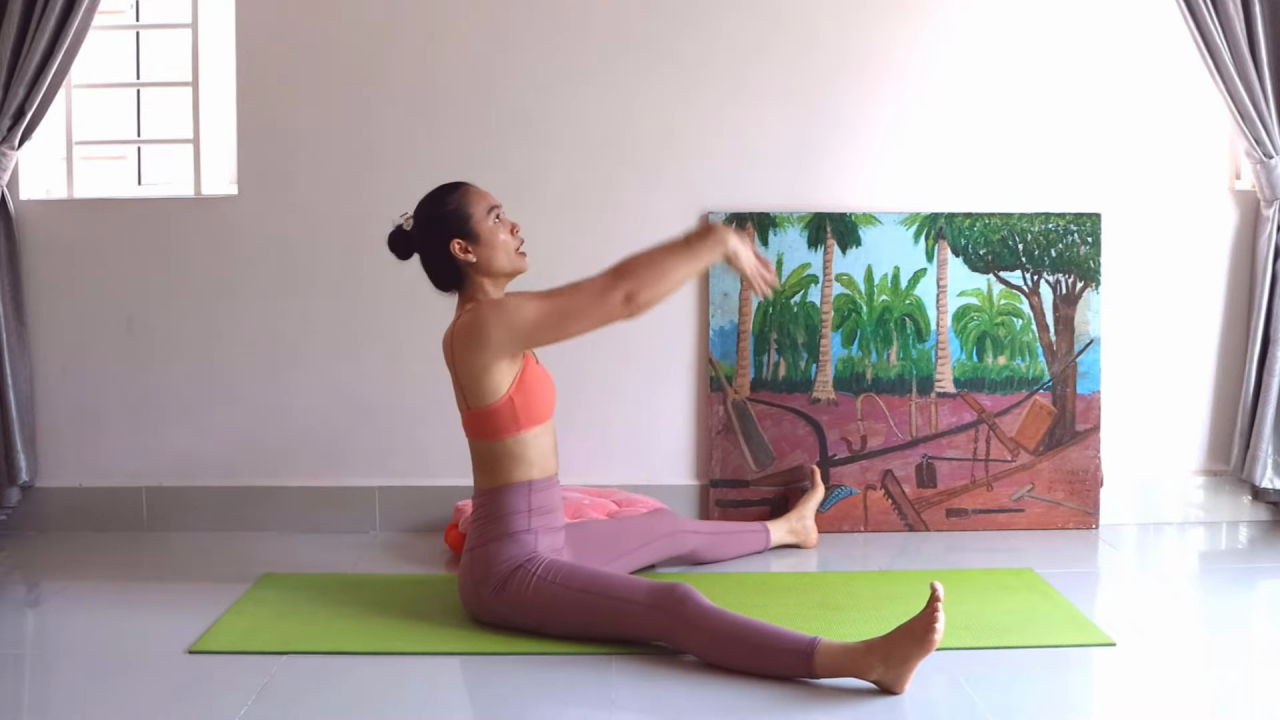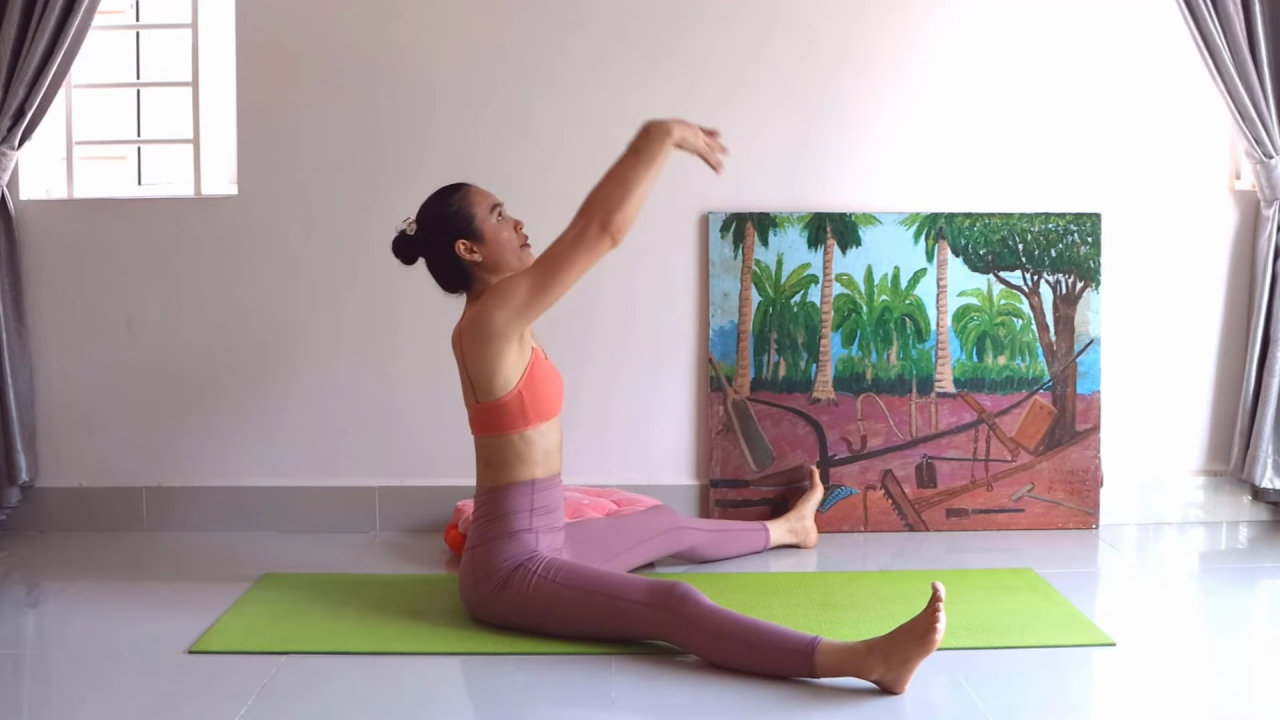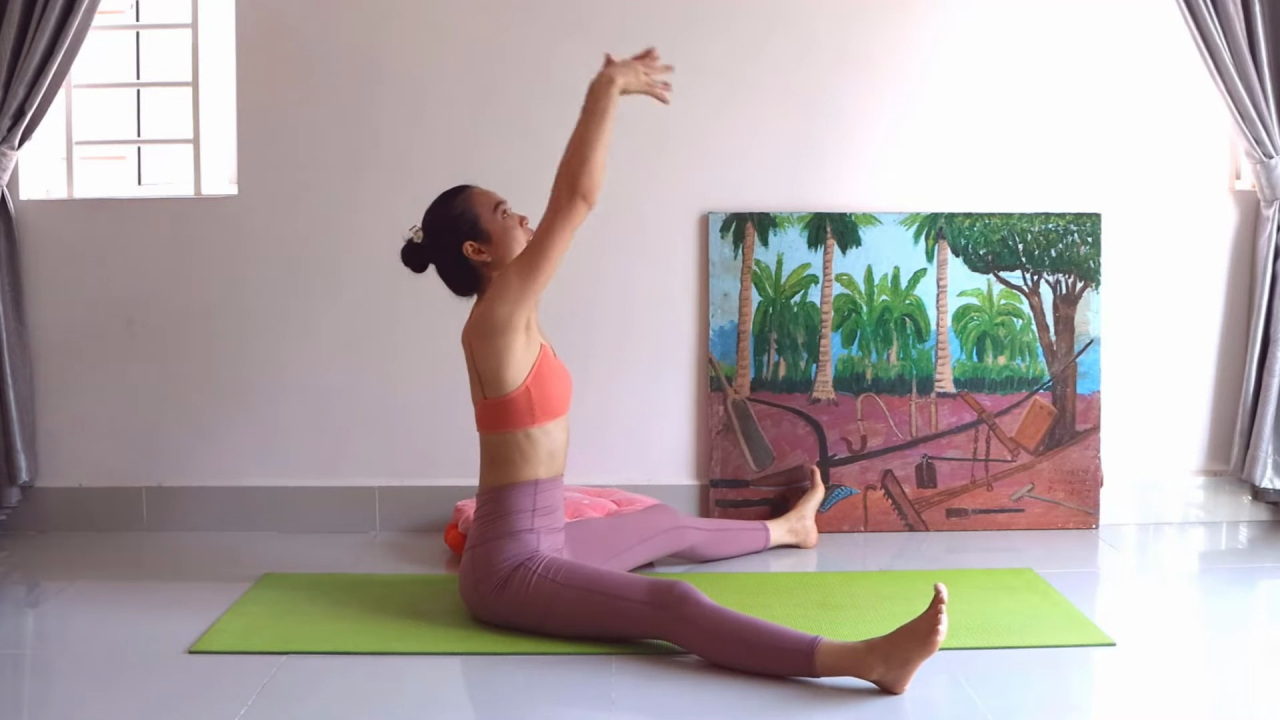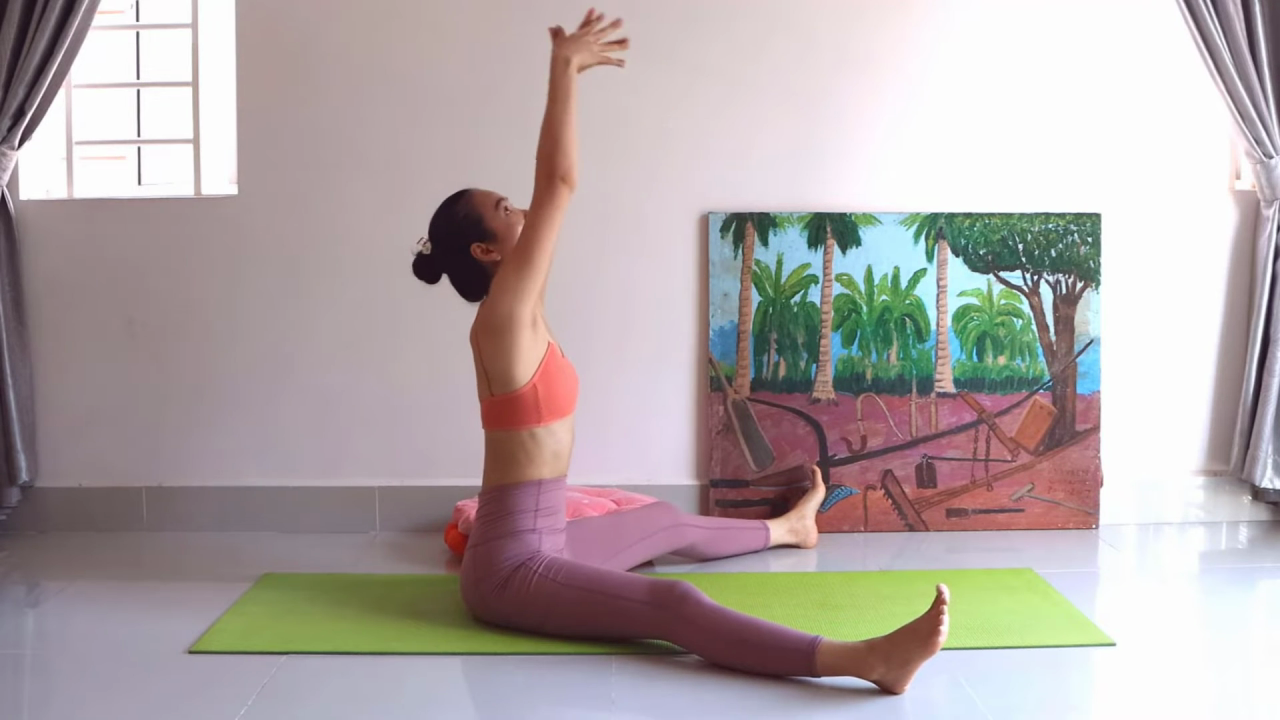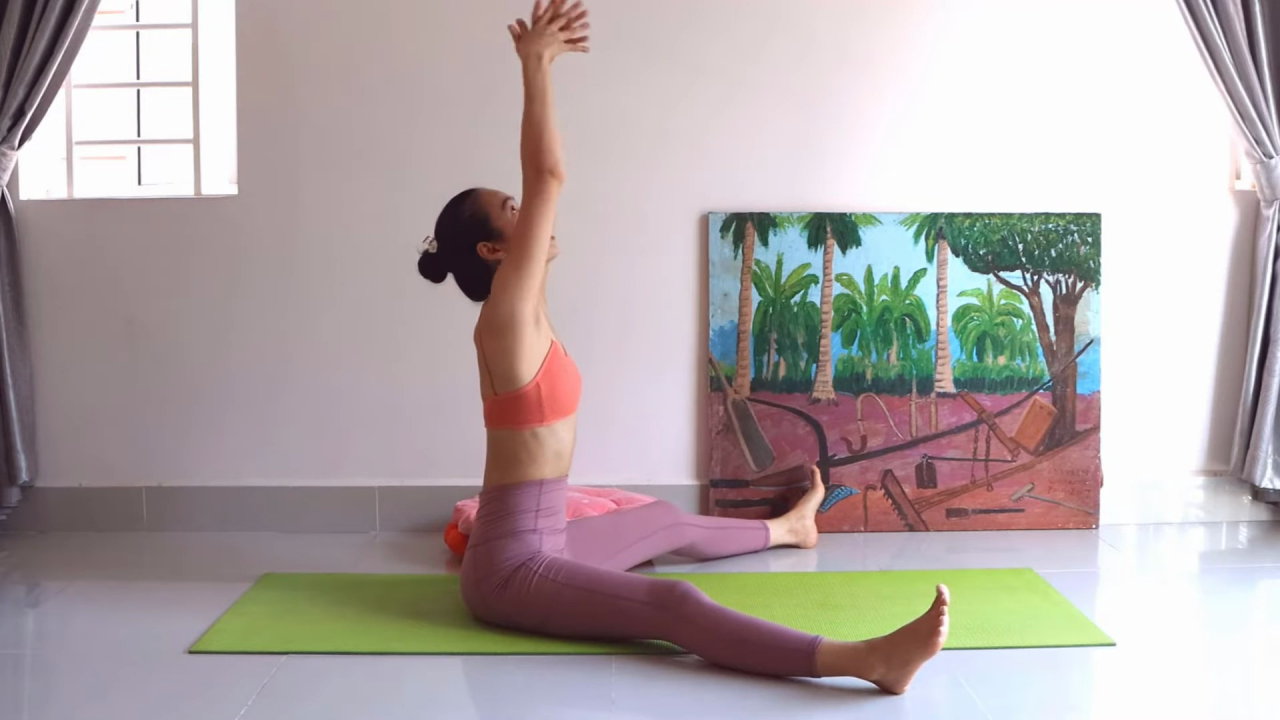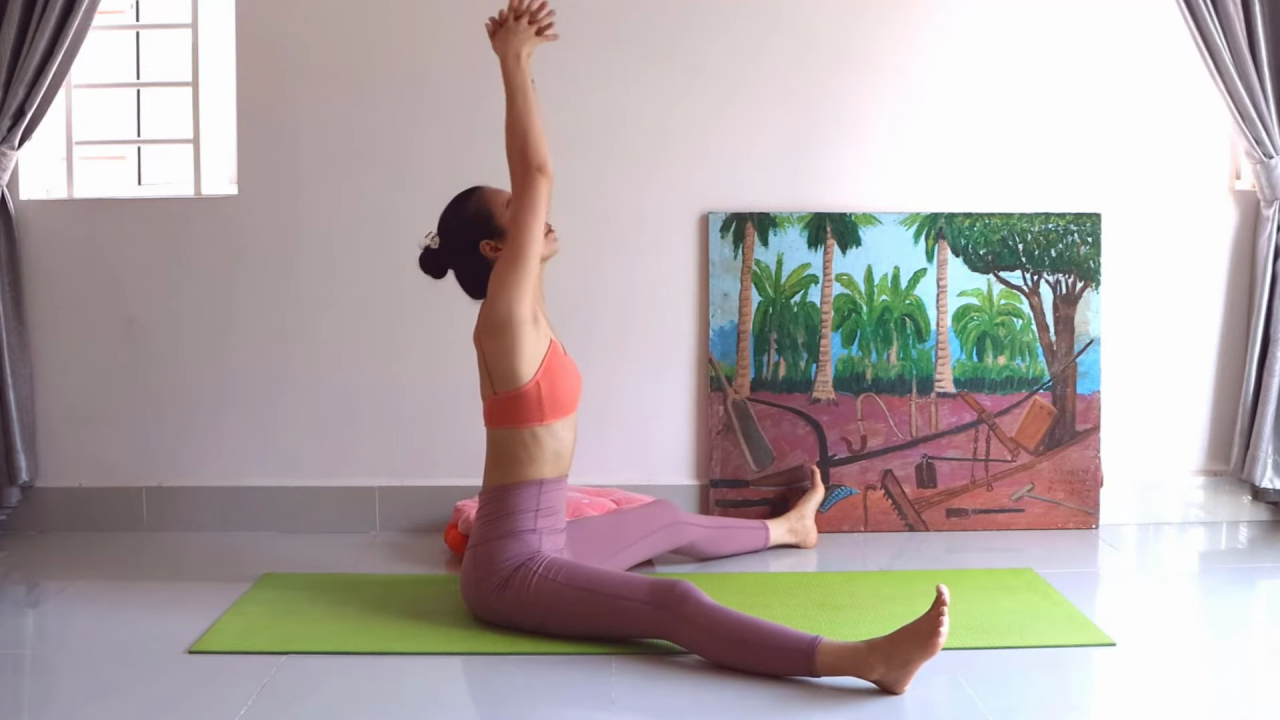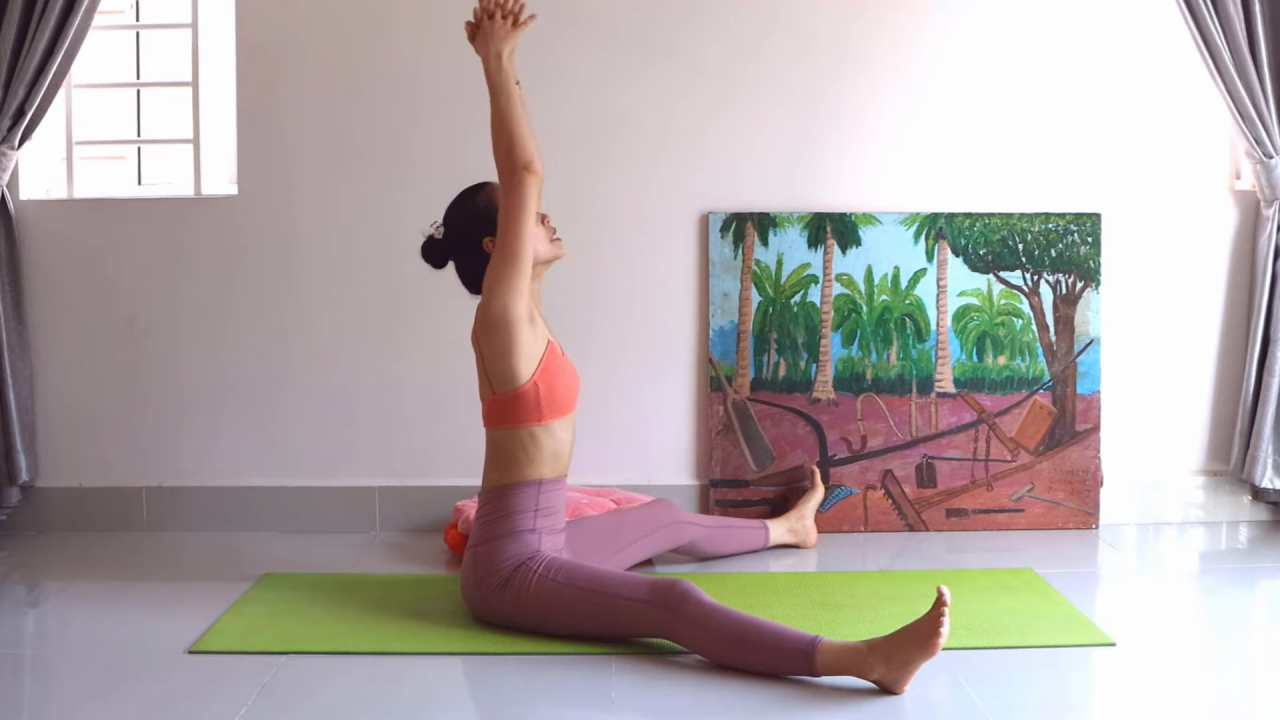
dt=0.2s
person 1, frame 1
left shoulder: (499, 317)
right shoulder: (485, 326)
left elbow: (611, 285)
right elbow: (623, 296)
left wrist: (701, 243)
right wrist: (713, 242)
left hip: (541, 541)
right hip: (509, 566)
left knee: (664, 529)
right knee: (673, 607)
left ankle: (784, 528)
right ankle: (867, 660)
person 1, frame 2
left shoulder: (501, 316)
right shoulder: (490, 319)
left elbow: (591, 230)
right elbow: (603, 231)
left wrist: (654, 144)
right wrist: (655, 139)
left hip: (539, 541)
right hip: (510, 568)
left knee: (664, 527)
right knee: (672, 605)
left ankle: (782, 528)
right ankle: (868, 660)
person 1, frame 3
left shoulder: (509, 317)
right shoulder: (497, 317)
left elbow: (571, 198)
right elbow: (577, 198)
left wrist: (606, 94)
right wrist: (605, 91)
left hip: (538, 541)
right hip: (511, 567)
left knee: (664, 526)
right knee: (675, 606)
left ankle: (785, 528)
right ankle: (867, 660)
person 1, frame 4
left shoulder: (515, 316)
right shoulder: (504, 316)
left elbow: (554, 187)
right elbow: (560, 183)
left wrist: (568, 69)
right wrist: (563, 70)
left hip: (539, 540)
right hip: (512, 568)
left knee: (666, 522)
right knee: (676, 606)
left ankle: (784, 528)
right ankle: (866, 660)
person 1, frame 5
left shoulder: (519, 315)
right shoulder: (507, 314)
left elbow: (543, 178)
right elbow: (549, 176)
left wrist: (540, 61)
right wrist: (535, 63)
left hip: (539, 541)
right hip: (512, 567)
left knee: (664, 521)
right knee: (674, 605)
left ankle: (784, 528)
right ankle: (867, 660)
person 1, frame 6
left shoulder: (521, 314)
right shoulder: (506, 314)
left elbow: (531, 175)
right elbow: (536, 173)
left wrist: (518, 62)
right wrist: (513, 63)
left hip: (540, 540)
right hip: (511, 566)
left knee: (665, 520)
right knee: (675, 605)
left ankle: (784, 528)
right ankle: (866, 659)
person 1, frame 7
left shoulder: (519, 313)
right shoulder: (502, 313)
left elbow: (520, 174)
right elbow: (525, 171)
left wrist: (503, 64)
right wrist: (496, 63)
left hip: (538, 540)
right hip: (510, 566)
left knee: (664, 520)
right knee: (673, 604)
left ankle: (784, 528)
right ankle: (867, 659)
